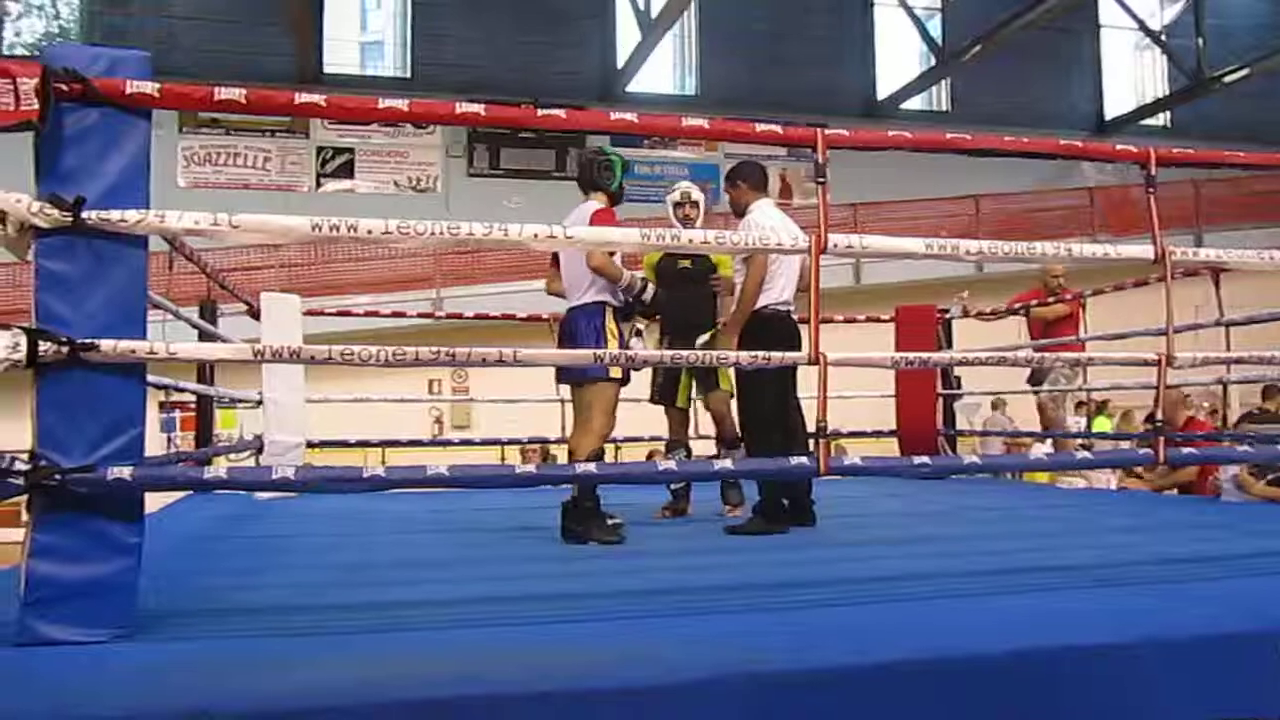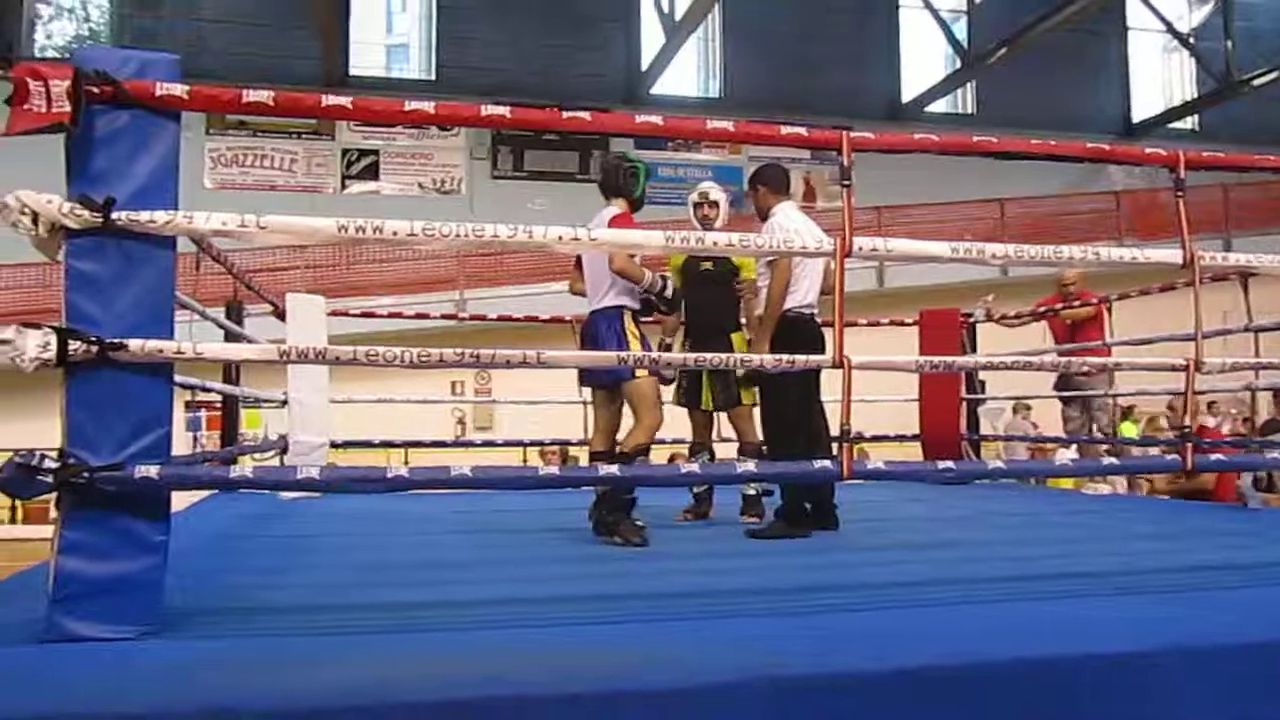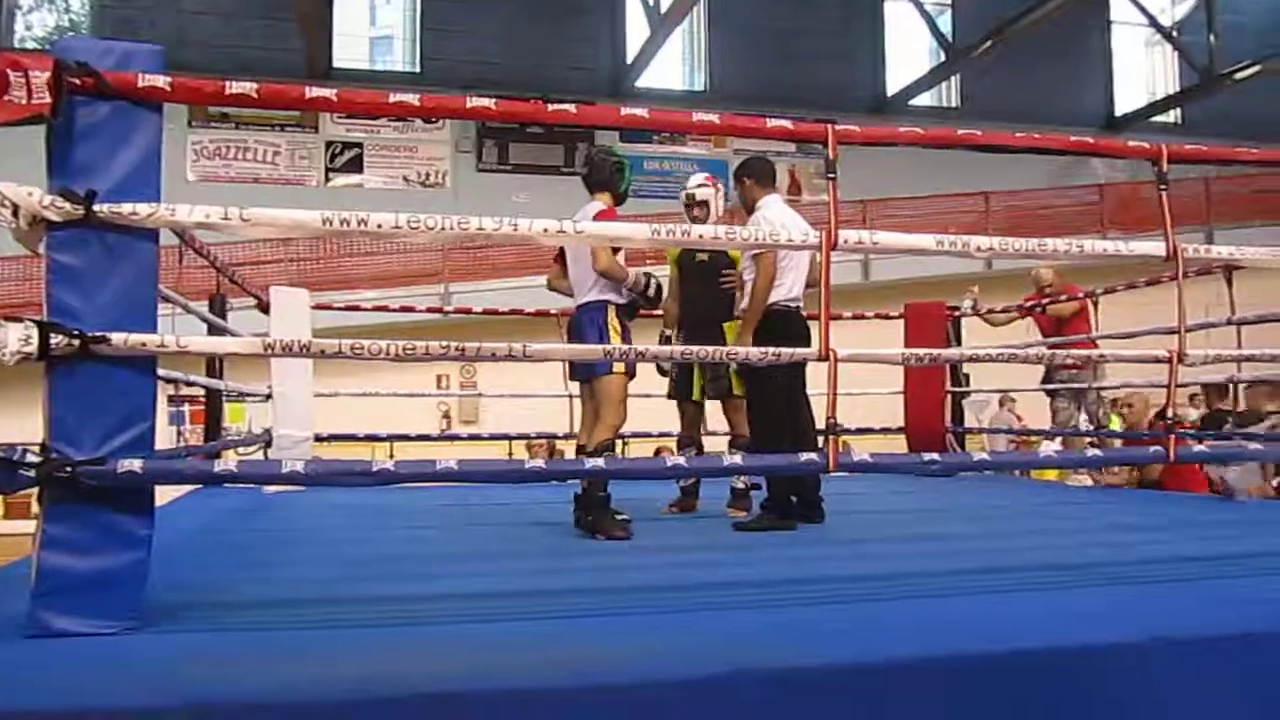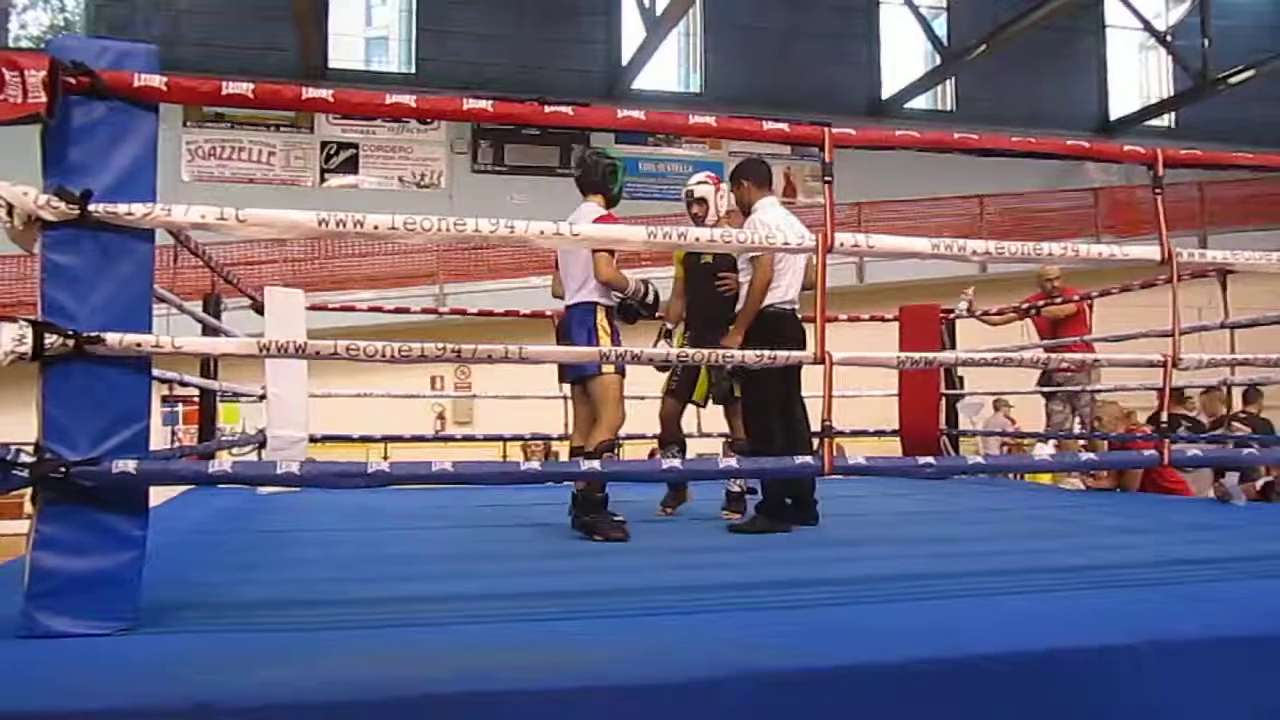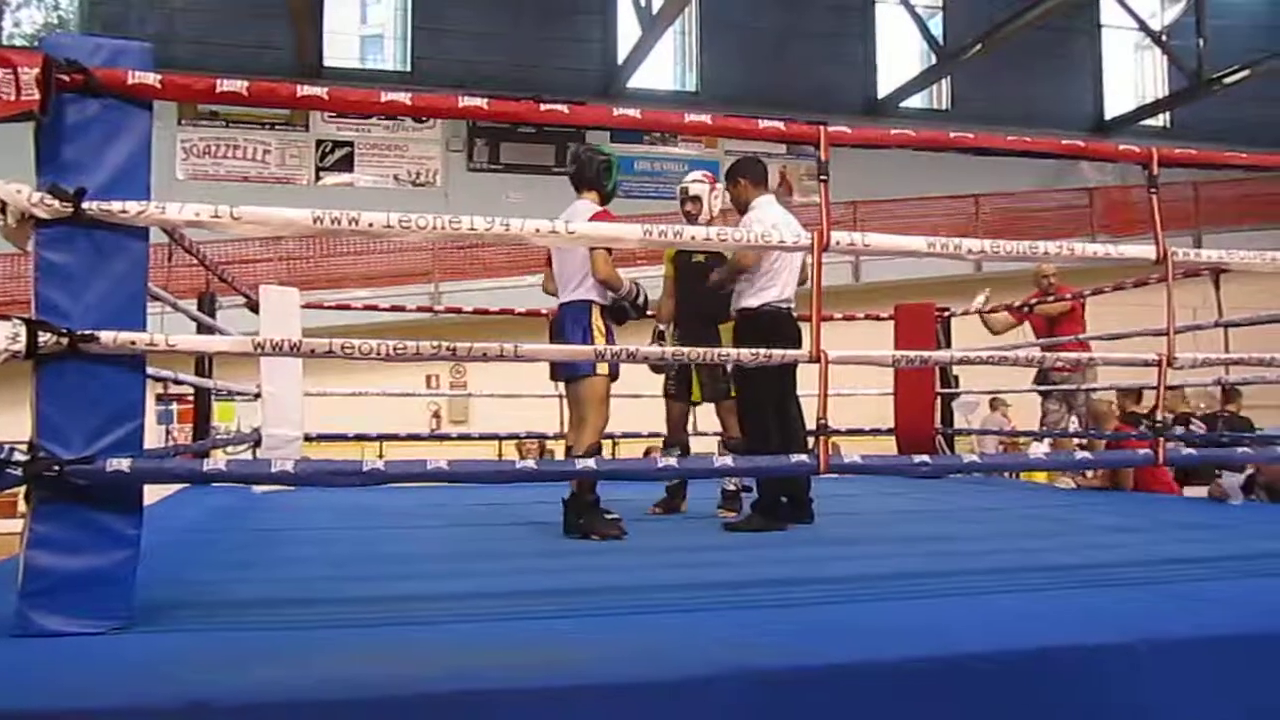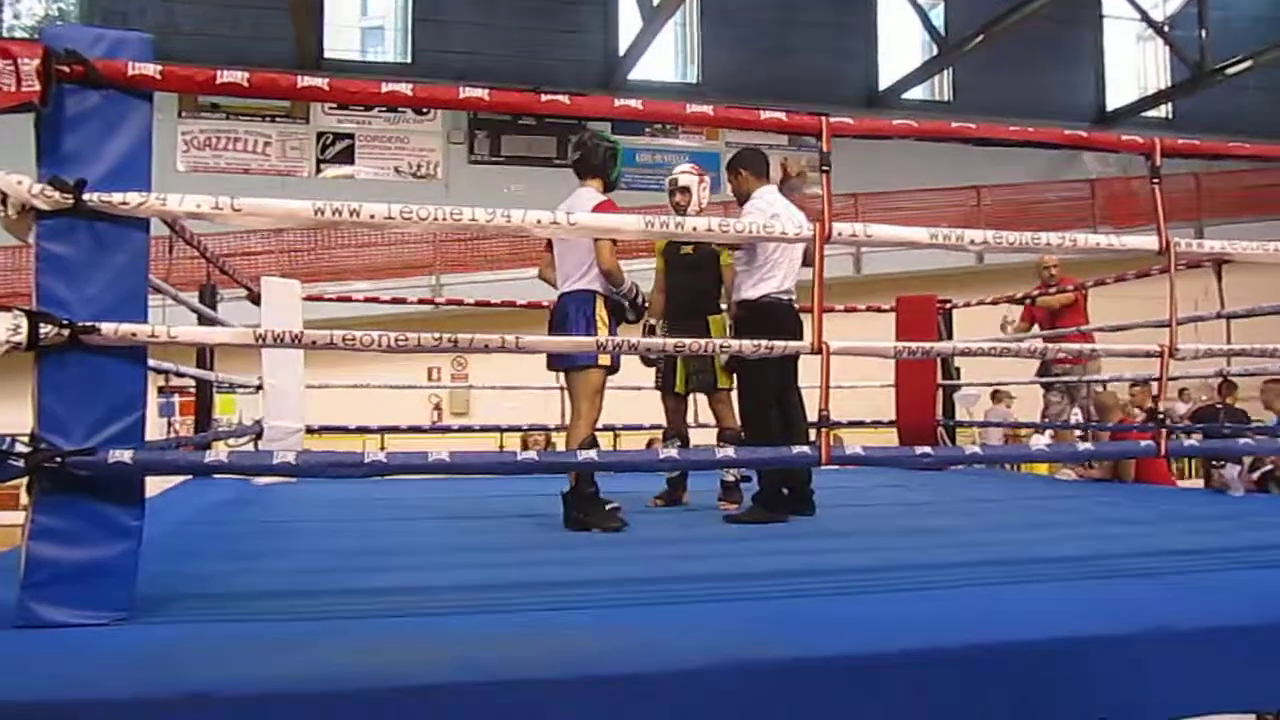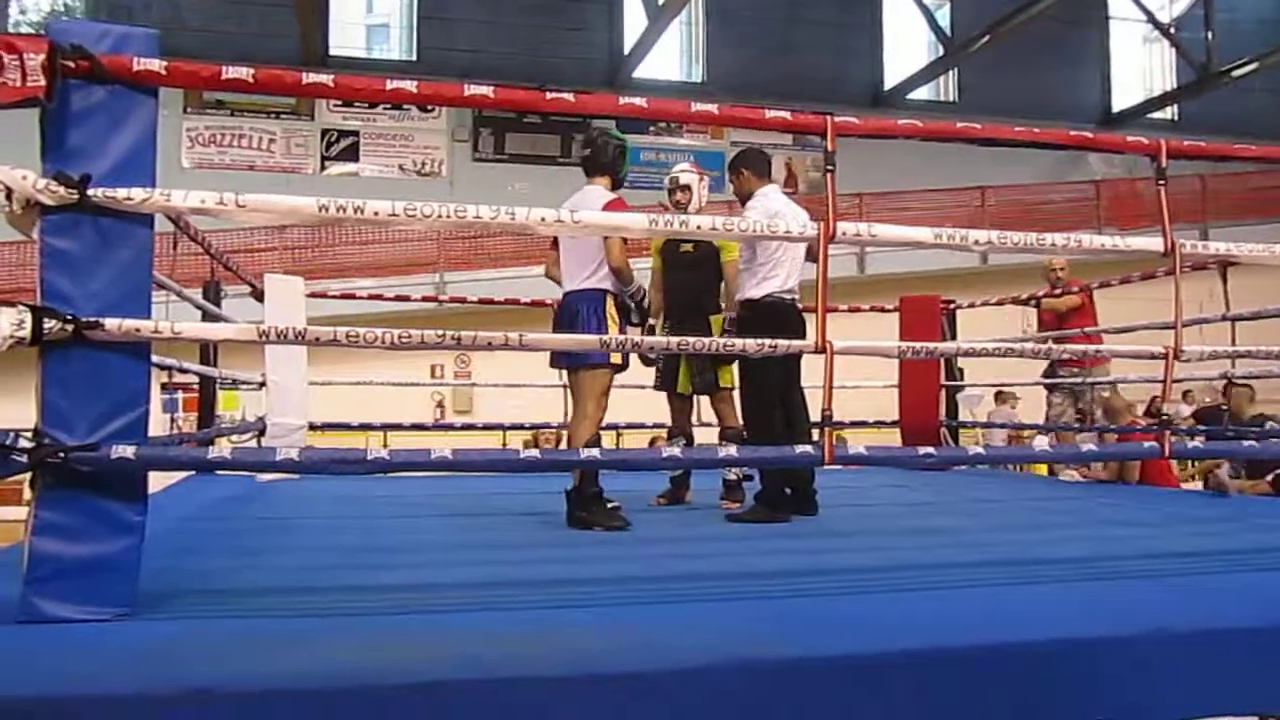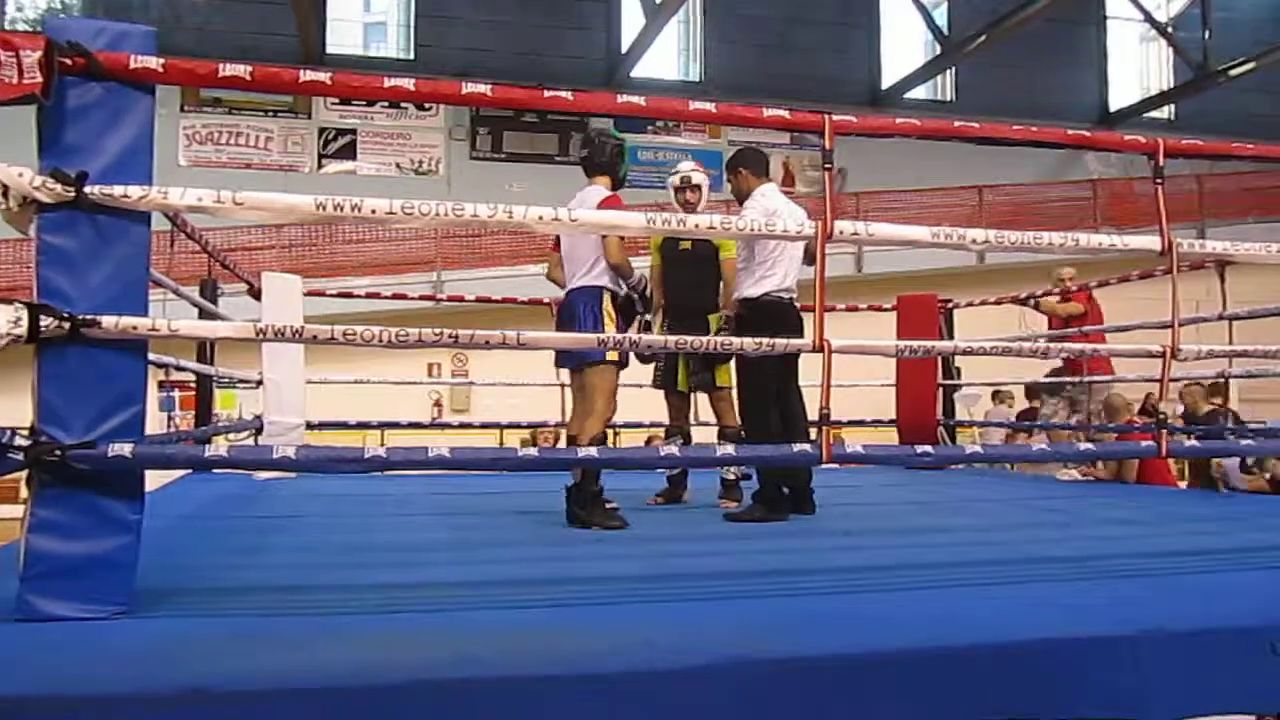
dt=0.3s
person 1, frame 1
left shoulder: (570, 221)
right shoulder: (601, 213)
left elbow: (552, 283)
right elbow: (597, 260)
right wrist: (633, 285)
left hip: (574, 320)
right hip: (597, 320)
left knee: (583, 423)
right knee: (599, 423)
left ankle: (584, 511)
right ankle: (578, 513)
person 1, frame 2
left shoulder: (595, 224)
right shoulder: (620, 217)
left elbow: (577, 283)
right elbow: (619, 263)
right wrist: (655, 284)
left hip: (596, 322)
right hip: (618, 323)
left knee: (605, 425)
right knee: (649, 418)
left ankle: (604, 508)
right ankle: (615, 505)
person 1, frame 3
left shoulder: (577, 219)
right shoulder: (605, 214)
left elbow: (554, 279)
right elbow: (603, 264)
right wrist: (637, 281)
left hip: (583, 318)
right hip: (603, 319)
left knee: (592, 420)
right knee: (611, 417)
left ankle: (589, 505)
right ankle: (593, 504)
person 1, frame 4
left shoulder: (570, 223)
right shoulder: (602, 219)
right elbow: (605, 274)
right wrist: (637, 290)
left hip: (572, 319)
right hip: (593, 320)
left knee: (584, 422)
right knee: (610, 417)
left ankle: (583, 505)
right ankle: (591, 505)
person 1, frame 5
left shoulder: (563, 220)
right shoulder: (598, 216)
left elbow: (549, 283)
right elbow: (602, 272)
right wrist: (629, 292)
left hip: (565, 317)
right hip: (588, 318)
left knee: (579, 421)
right knee: (594, 420)
left ankle: (581, 505)
right ankle: (582, 509)
person 1, frame 6
left shoulder: (564, 208)
right shoulder: (602, 205)
left elbow: (546, 270)
right elbow: (606, 264)
right wrist: (629, 292)
left hip: (565, 307)
right hip: (589, 308)
left knee: (581, 411)
right knee: (587, 412)
left ankle: (581, 497)
right ankle: (581, 502)
person 1, frame 7
left shoulder: (569, 206)
right shoulder: (611, 203)
left elbow: (552, 268)
right elbow: (617, 261)
right wrist: (636, 293)
left hip: (570, 306)
right hip: (598, 307)
left knee: (582, 410)
right knee: (591, 412)
left ankle: (584, 496)
right ankle: (584, 502)
person 1, frame 8
left shoulder: (572, 206)
right shoulder: (607, 201)
left elbow: (554, 271)
right elbow: (614, 257)
right wrist: (638, 286)
left hip: (572, 303)
right hip: (597, 305)
left knee: (582, 409)
right knee: (600, 408)
left ankle: (582, 495)
right ankle: (584, 499)
person 2, frame 1
left shoulder: (755, 219)
right shoulder: (788, 223)
left elbow: (756, 276)
left wrist: (732, 331)
left hip: (761, 326)
right hip: (785, 324)
left knee: (760, 421)
right knee: (786, 416)
left ankle: (771, 512)
right ankle: (799, 506)
person 2, frame 2
left shoulder: (778, 222)
right shoulder: (810, 225)
left elbow: (781, 279)
left wrist: (763, 337)
left hip: (786, 329)
right hip: (808, 327)
left knee: (784, 424)
right knee: (809, 420)
left ankle: (793, 515)
right ankle: (821, 510)
person 2, frame 3
left shoulder: (763, 216)
right shoulder: (796, 219)
left elbow: (766, 274)
left wrist: (746, 331)
left hip: (771, 323)
right hip: (793, 320)
left knee: (769, 417)
right knee: (794, 412)
left ankle: (779, 508)
right ankle: (807, 502)
person 2, frame 4
left shoulder: (760, 218)
right shoulder: (792, 221)
left elbow: (764, 276)
left wrist: (738, 330)
left hip: (765, 325)
right hip: (789, 323)
left knee: (764, 419)
right knee: (790, 414)
left ankle: (774, 510)
right ankle: (802, 504)
person 2, frame 5
left shoulder: (758, 216)
right shoulder: (789, 220)
left elbow: (744, 260)
left wrist: (720, 278)
left hip: (758, 323)
right hip: (784, 321)
left knee: (759, 416)
right knee: (785, 412)
left ankle: (769, 508)
right ankle: (797, 502)
person 2, frame 6
left shoulder: (760, 205)
right shoulder: (792, 211)
right elbow: (806, 257)
left hip: (759, 314)
right hip: (785, 312)
left knee: (760, 408)
right knee: (786, 402)
left ankle: (771, 500)
right ankle: (799, 494)
person 2, frame 7
left shoulder: (762, 204)
right shoulder: (795, 210)
left hip: (761, 313)
right hip: (787, 312)
left knee: (762, 408)
right knee: (789, 402)
left ankle: (773, 500)
right ankle: (801, 494)
person 2, frame 8
left shoulder: (760, 202)
right shoulder: (793, 209)
right elbow: (812, 253)
left hip: (759, 312)
right hip: (785, 311)
left knee: (759, 406)
right knee: (787, 401)
left ankle: (770, 499)
right ankle: (799, 493)
person 3, frame 1
left shoulder: (716, 250)
right shoulder: (656, 254)
left elbow: (727, 298)
left hip: (705, 340)
right hip: (670, 343)
left knee: (720, 409)
right knee: (676, 425)
left ankle: (731, 485)
right ankle: (679, 496)
person 3, frame 2
left shoulder: (740, 252)
right shoulder: (681, 255)
left elbow: (753, 300)
left wrist: (753, 341)
right wrist: (665, 345)
left hip: (729, 343)
right hip: (694, 345)
left knee: (742, 421)
right knee: (700, 427)
left ankle: (753, 499)
right ankle: (702, 499)
person 3, frame 3
right shoulder: (679, 248)
right wrist: (665, 338)
left hip: (724, 336)
right hip: (688, 337)
left knee: (735, 414)
right knee: (689, 420)
left ankle: (740, 493)
right ankle: (688, 492)
person 3, frame 4
right shoulder: (685, 247)
right wrist: (666, 333)
left hip: (728, 338)
right hip: (693, 338)
left knee: (736, 417)
right knee: (669, 414)
left ankle: (736, 496)
right ankle: (676, 487)
person 3, frame 5
right shoulder: (675, 246)
right wrist: (659, 335)
left hip: (718, 336)
right hip: (683, 336)
left knee: (727, 414)
right knee: (675, 419)
left ankle: (731, 494)
right ankle: (675, 493)
person 3, frame 6
right shoulder: (665, 239)
left elbow: (733, 285)
right wrist: (650, 328)
left hip: (708, 328)
right hip: (673, 330)
left knee: (721, 405)
right knee: (674, 410)
left ankle: (731, 486)
right ankle: (676, 485)
person 3, frame 7
left shoulder: (720, 233)
right shoulder: (663, 239)
left elbow: (733, 284)
right elbow: (657, 289)
right wrist: (648, 328)
left hip: (708, 327)
right hip: (673, 329)
left knee: (723, 404)
right knee: (678, 409)
left ankle: (733, 485)
right ankle: (679, 484)
person 3, frame 8
left shoulder: (719, 232)
right shoulder: (661, 236)
left elbow: (731, 283)
left wrist: (727, 324)
right wrist: (646, 326)
left hip: (707, 326)
right hip: (672, 328)
left knee: (722, 402)
right knee: (676, 408)
left ankle: (731, 483)
right ankle: (676, 483)
person 4, frame 1
left shoulder: (1070, 298)
right shoulder: (1032, 296)
left elbow: (1051, 314)
right elbow: (993, 315)
left wrist: (1027, 310)
left hip: (1067, 362)
right hip: (1046, 364)
left knee: (1045, 399)
right knee: (1053, 419)
left ankle: (1065, 453)
person 4, frame 2
left shoulder: (1091, 300)
right shoulder: (1050, 303)
left elbow: (1077, 314)
right elbow: (1017, 320)
left wrist: (1050, 313)
left hip: (1096, 372)
right hip: (1070, 375)
left knee: (1106, 426)
right knee: (1078, 431)
person 4, frame 3
left shoulder: (1075, 294)
right shoulder: (1033, 301)
left elbow: (1063, 311)
right elbow: (1000, 319)
left wrist: (1039, 308)
right wrist: (977, 308)
left hip: (1087, 366)
right hip: (1060, 370)
left knee: (1100, 420)
right knee: (1065, 424)
person 4, frame 4
left shoulder: (1075, 296)
right shoulder: (1033, 302)
left elbow: (1059, 312)
right elbow: (998, 319)
left wrist: (1032, 309)
left hip: (1083, 370)
right hip: (1056, 374)
left knee: (1092, 424)
right knee: (1060, 427)
person 4, frame 5
left shoulder: (1070, 295)
right shoulder: (1030, 302)
left elbow: (1052, 310)
right elbow: (996, 328)
left wrist: (1023, 307)
right wrist: (983, 312)
left hip: (1080, 370)
right hip: (1052, 372)
left knee: (1090, 423)
right knee: (1055, 425)
person 4, frame 6
left shoulder: (1072, 286)
right shoulder: (1034, 297)
left elbow: (1055, 302)
right elbow: (1021, 330)
left wrist: (1025, 300)
right wrist: (1009, 330)
left hip: (1084, 362)
right hip: (1055, 365)
right knee: (1057, 419)
person 4, frame 7
left shoulder: (1079, 290)
right shoulder: (1046, 301)
left elbow: (1062, 305)
right elbow: (1042, 335)
left wrist: (1031, 301)
left hip: (1092, 365)
right hip: (1062, 367)
left knee: (1099, 419)
right knee: (1058, 419)
person 4, frame 8
left shoulder: (1085, 298)
right shoulder: (1053, 309)
left elbow: (1062, 311)
left wrist: (1031, 302)
left hip: (1095, 377)
right hip: (1069, 377)
right knee: (1047, 420)
